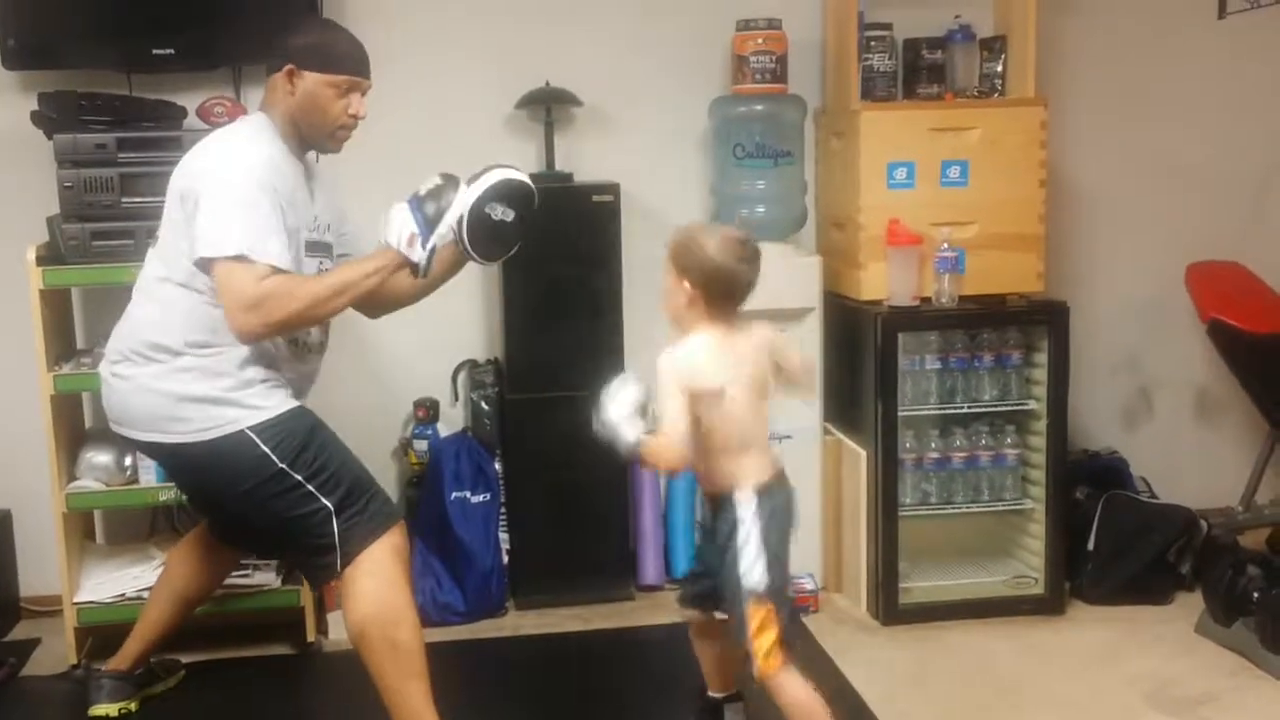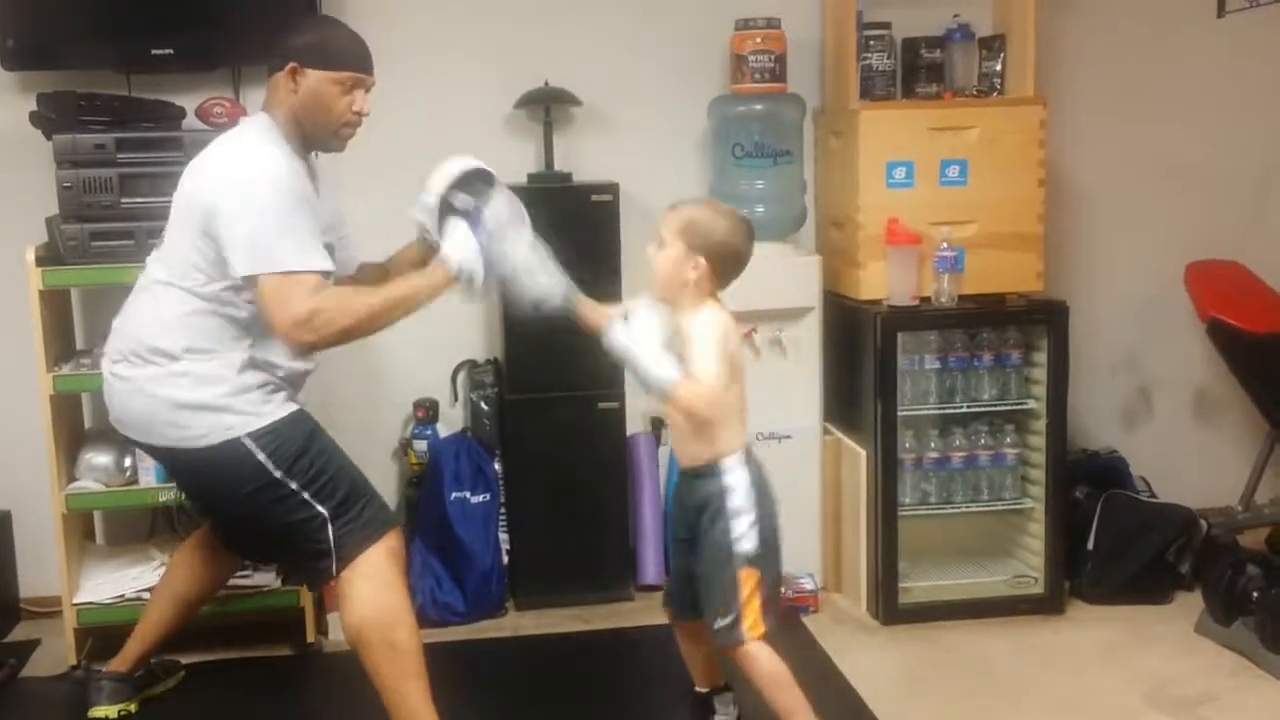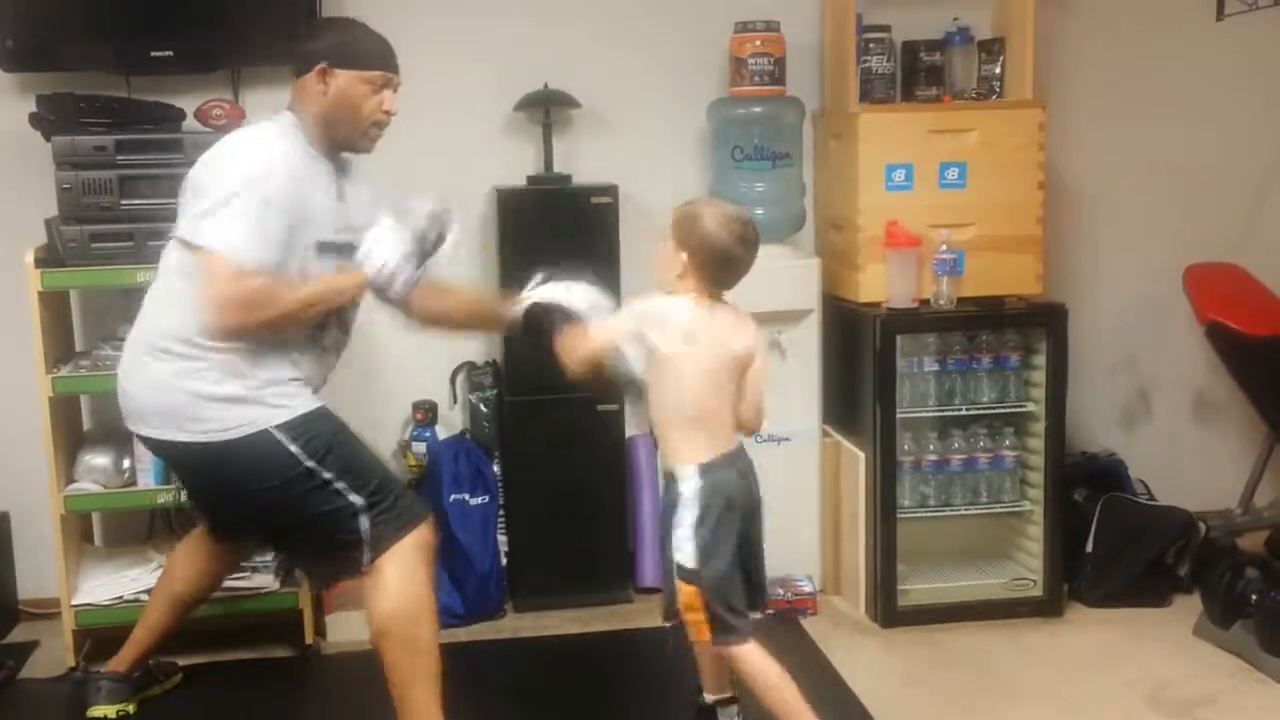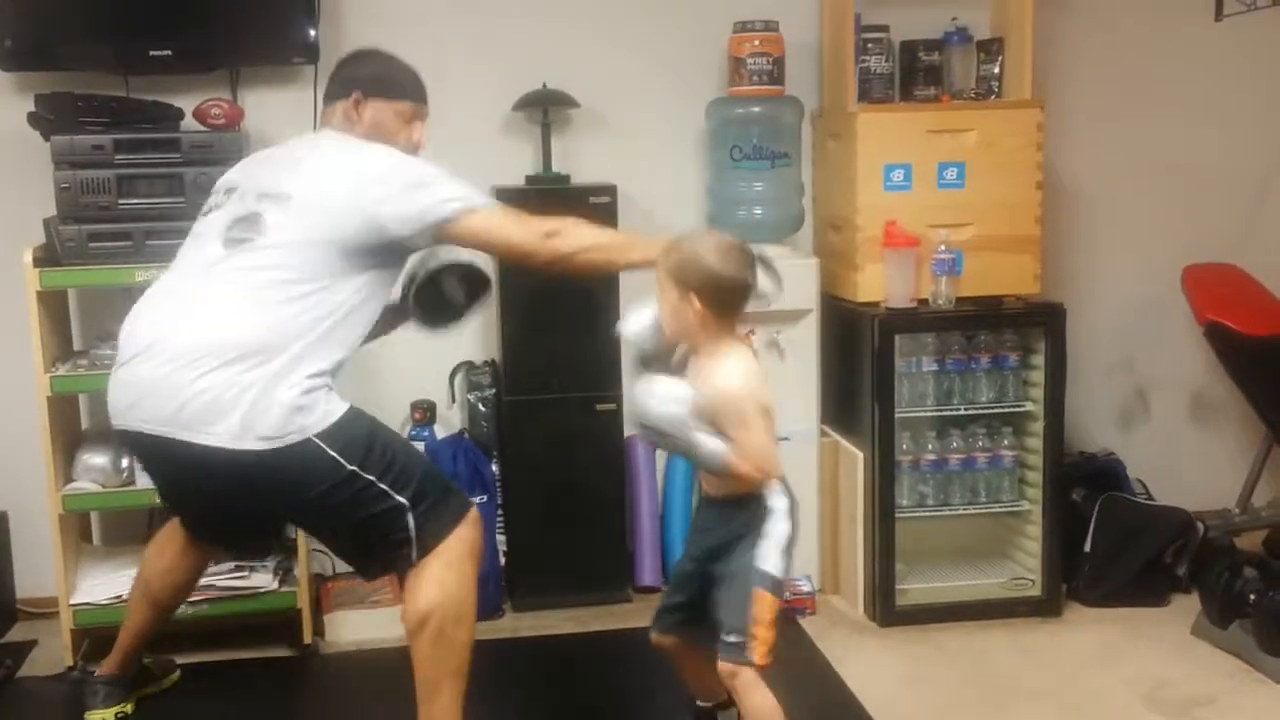
dt=0.2s
person 1, frame 1
left shoulder: (296, 171)
right shoulder: (243, 162)
left elbow: (368, 296)
right elbow: (254, 311)
left wrist: (456, 248)
right wrist: (393, 254)
left hip: (172, 391)
right hip: (198, 395)
left knee: (236, 523)
right knee: (374, 543)
person 1, frame 2
left shoulder: (291, 168)
right shoulder: (255, 170)
left elbow: (330, 293)
right elbow: (304, 323)
left wrist: (430, 246)
right wrist: (444, 273)
left hip: (175, 389)
right hip: (198, 395)
left knee: (241, 526)
right knee: (371, 546)
person 1, frame 3
left shoulder: (332, 178)
right shoulder: (267, 165)
left elbow: (407, 291)
right elbow: (232, 309)
left wrist: (518, 312)
right wrist: (360, 276)
left hip: (162, 392)
right hip: (218, 397)
left knee: (233, 527)
right knee: (402, 542)
person 1, frame 4
left shoulder: (259, 169)
right shoulder: (380, 174)
right elbow: (535, 239)
left wrist: (404, 306)
right wrist: (662, 252)
right hip: (244, 410)
left knee: (203, 524)
right knee: (450, 536)
person 2, frame 1
left shoulder: (678, 361)
right shoulder: (757, 335)
left elbow: (671, 458)
right elbow: (803, 378)
left wrist: (627, 431)
left hip: (749, 513)
right hip: (731, 506)
left knee: (767, 662)
right knee: (700, 611)
person 2, frame 2
left shoulder: (710, 326)
right shoulder: (683, 314)
left elbow: (702, 405)
right elbow: (613, 322)
left wrist: (649, 360)
right wrist: (560, 293)
left hip: (728, 486)
right hip: (694, 482)
left knee: (742, 638)
right knee: (684, 608)
person 2, frame 3
left shoulder: (654, 313)
right shoulder: (742, 327)
left elbow: (573, 355)
right elbow: (750, 418)
left hip: (696, 489)
right hip: (730, 474)
left knee: (726, 640)
right knee: (695, 618)
person 2, frame 4
left shoulder: (732, 379)
right shoulder: (709, 347)
left elbow: (760, 471)
left wrist: (697, 448)
left hip: (756, 520)
right hip: (712, 513)
left knee: (732, 665)
right knee: (670, 632)
